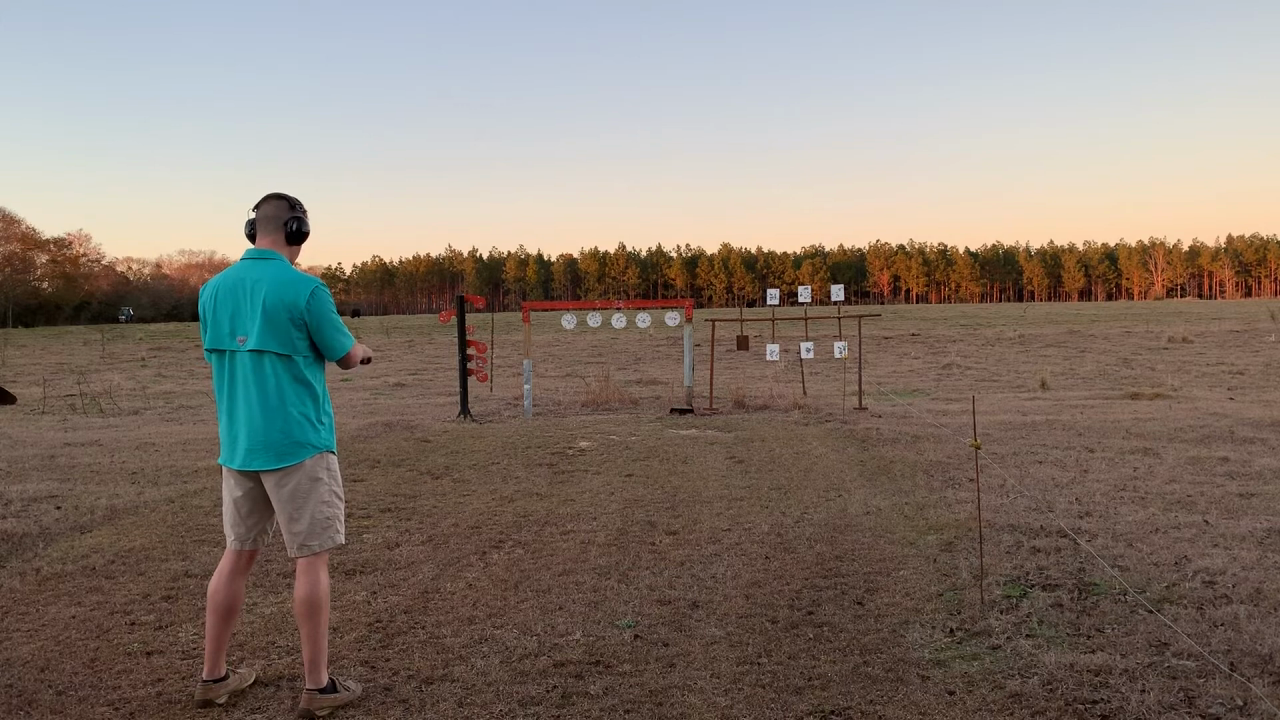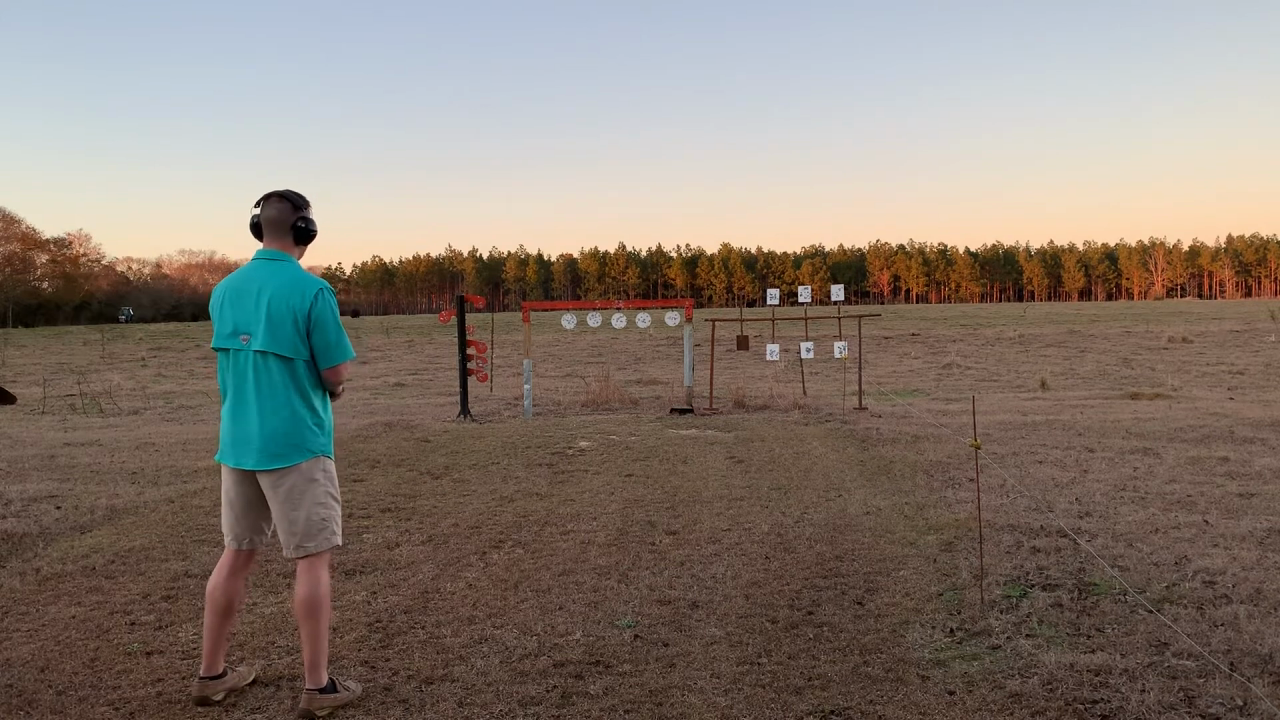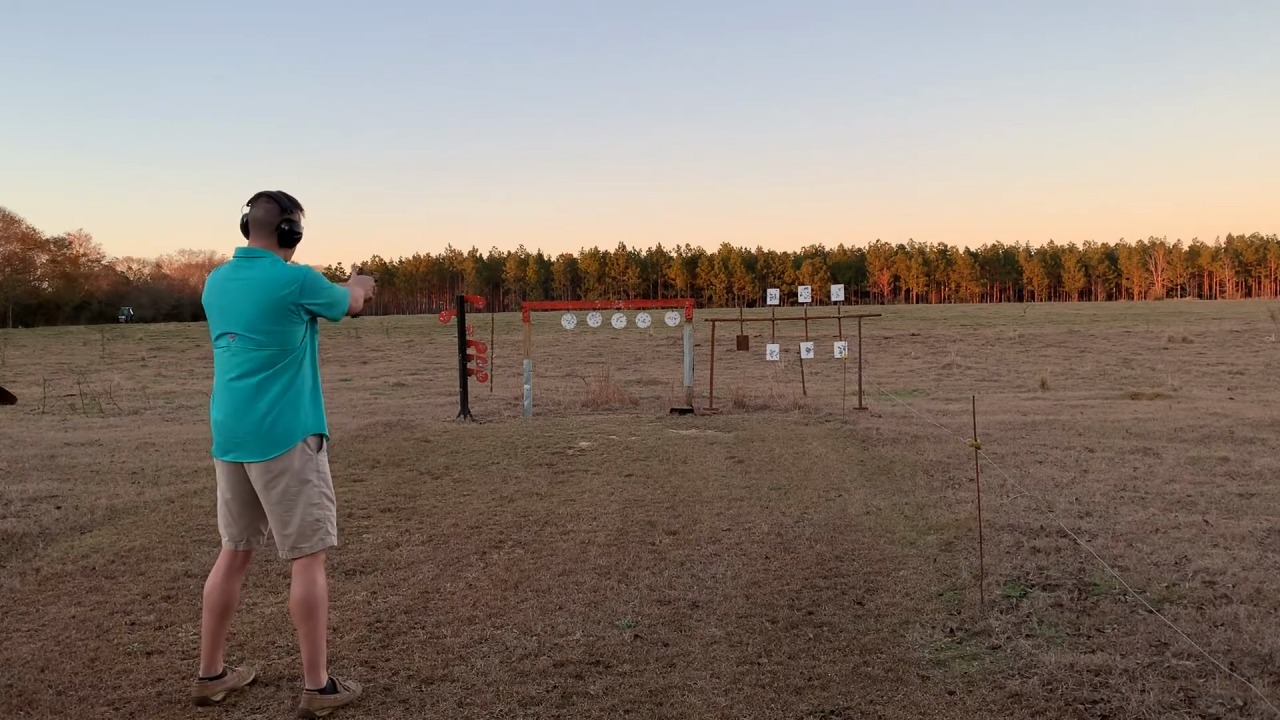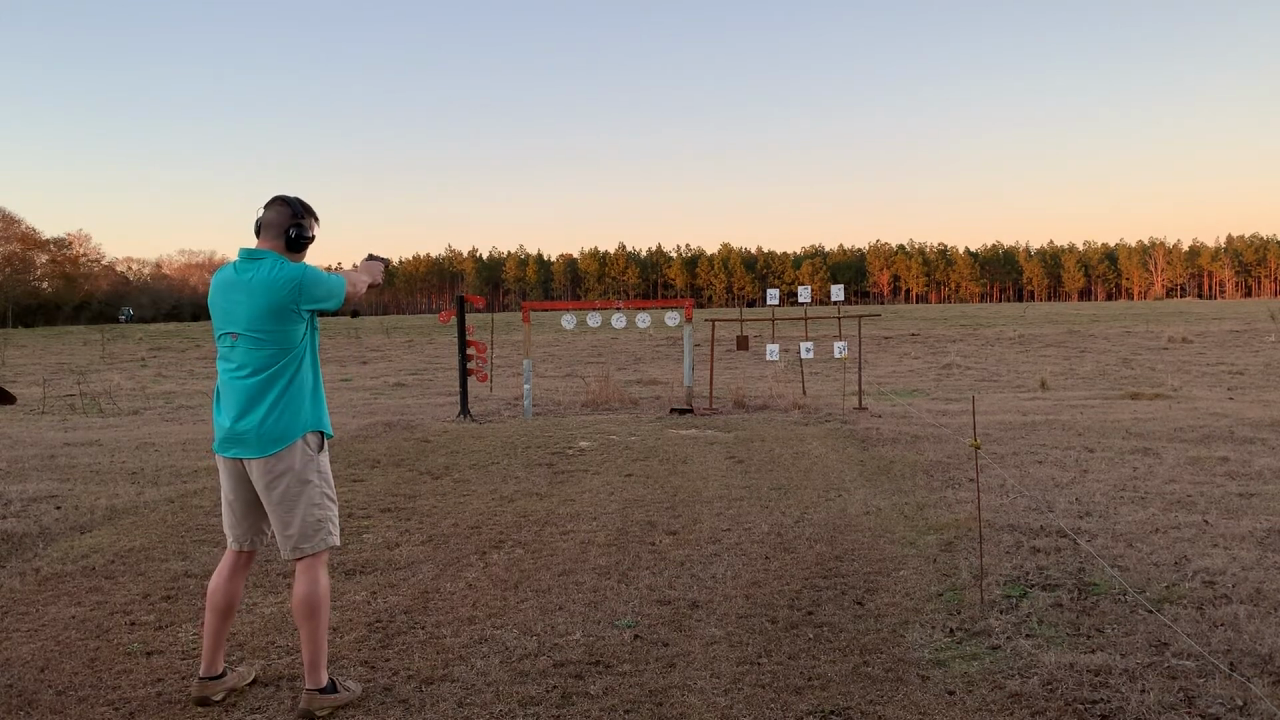
dt=1s
person 1, frame 1
left shoulder: (213, 289)
right shoulder: (304, 288)
right elbow: (346, 358)
right wrist: (362, 350)
left hip: (239, 445)
right hip: (297, 444)
left knee: (238, 553)
right knee: (311, 558)
left ankle: (213, 676)
person 1, frame 2
left shoulder: (225, 290)
right shoulder: (311, 290)
right elbow: (337, 375)
right wrist: (329, 383)
left hip: (238, 444)
right hip: (296, 445)
left knee: (236, 554)
right knee: (311, 560)
left ankle: (211, 674)
person 1, frame 3
left shoulder: (216, 283)
right shoulder: (295, 281)
right elbow: (348, 302)
left wrist: (342, 289)
right wrist: (360, 286)
left hip: (231, 439)
right hip: (286, 438)
left knee: (234, 553)
right knee: (308, 558)
left ankle: (210, 674)
person 1, frame 4
left shoulder: (222, 279)
right shoulder: (295, 279)
right elbow: (349, 289)
left wrist: (350, 275)
right wrist: (366, 273)
left hip: (232, 438)
right hip: (286, 438)
left knee: (238, 551)
right knee: (311, 556)
left ankle: (210, 675)
